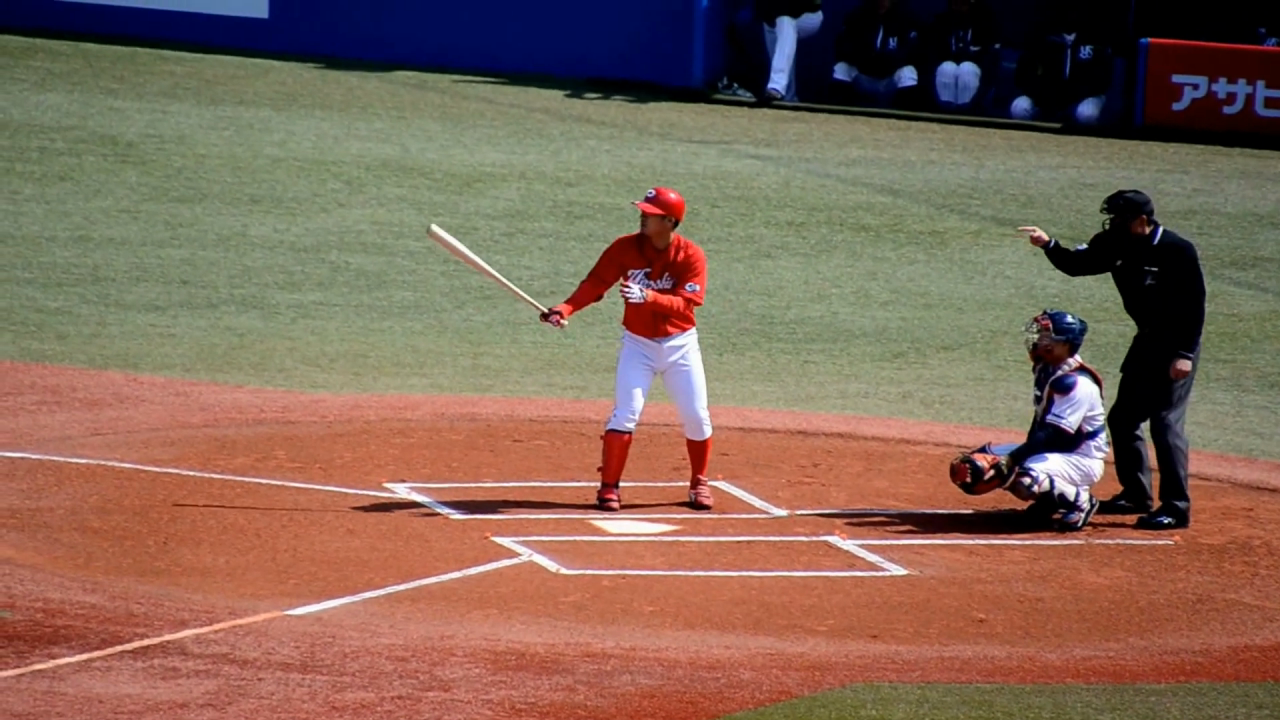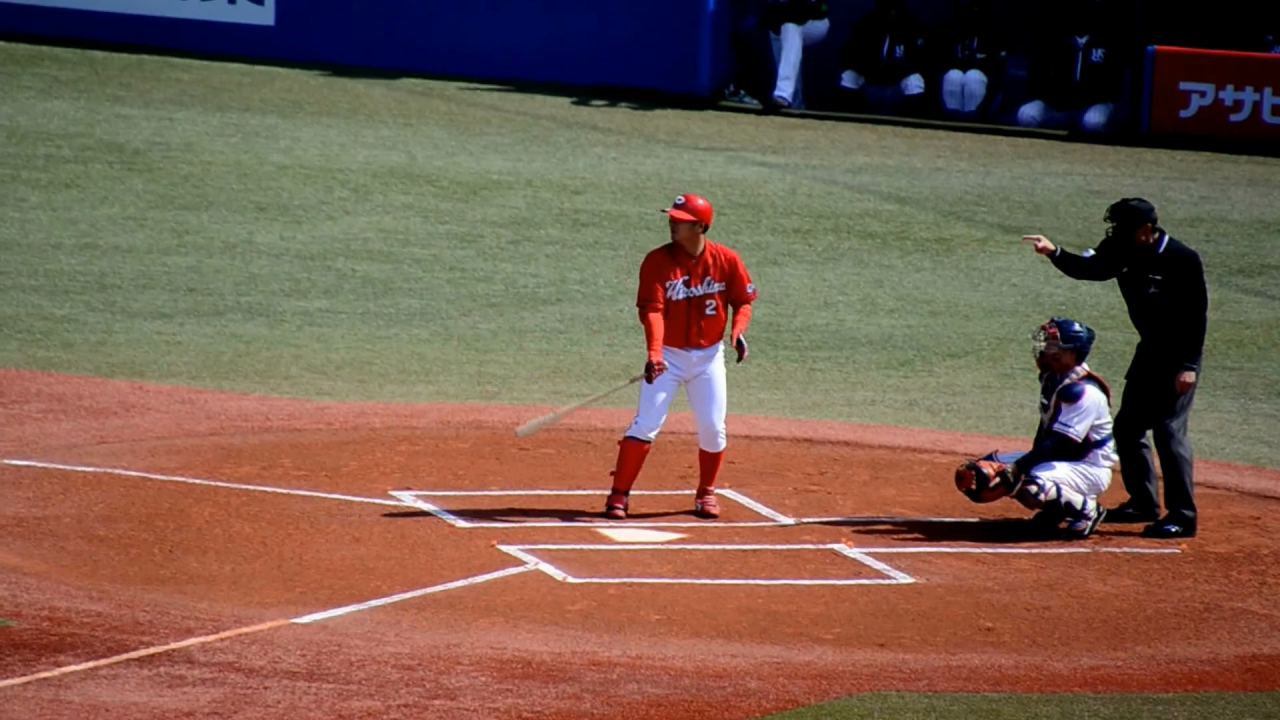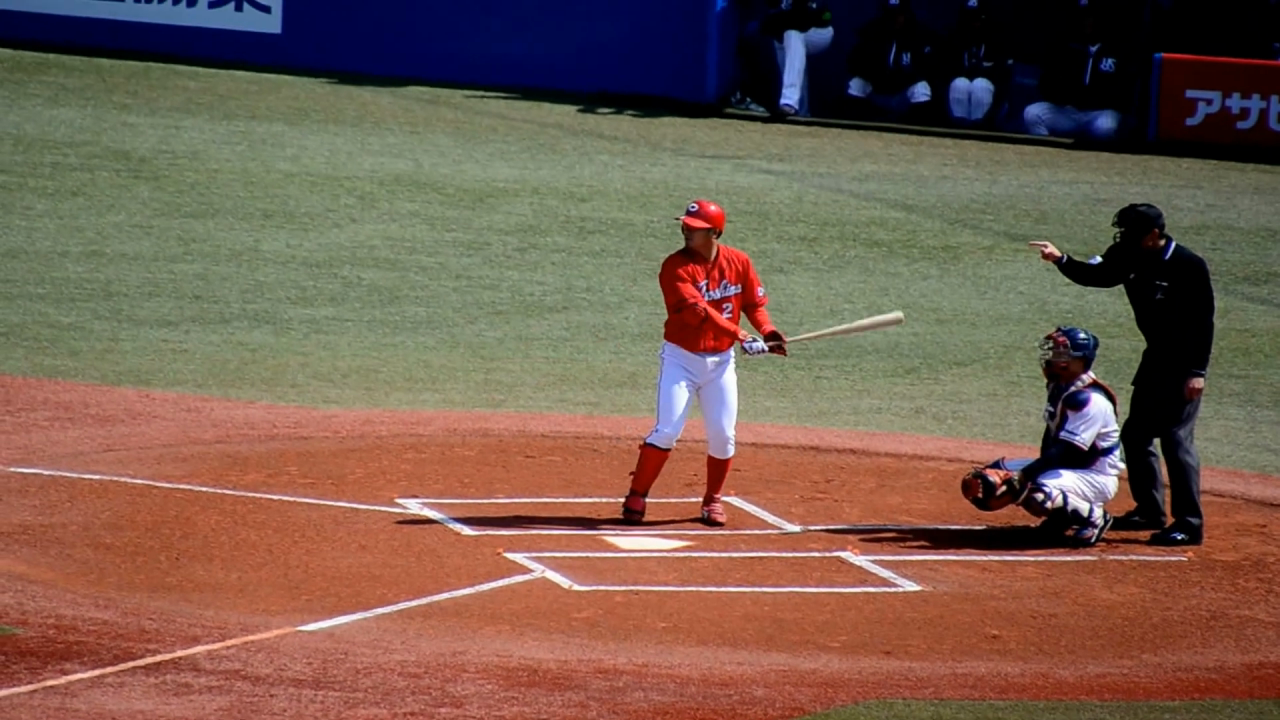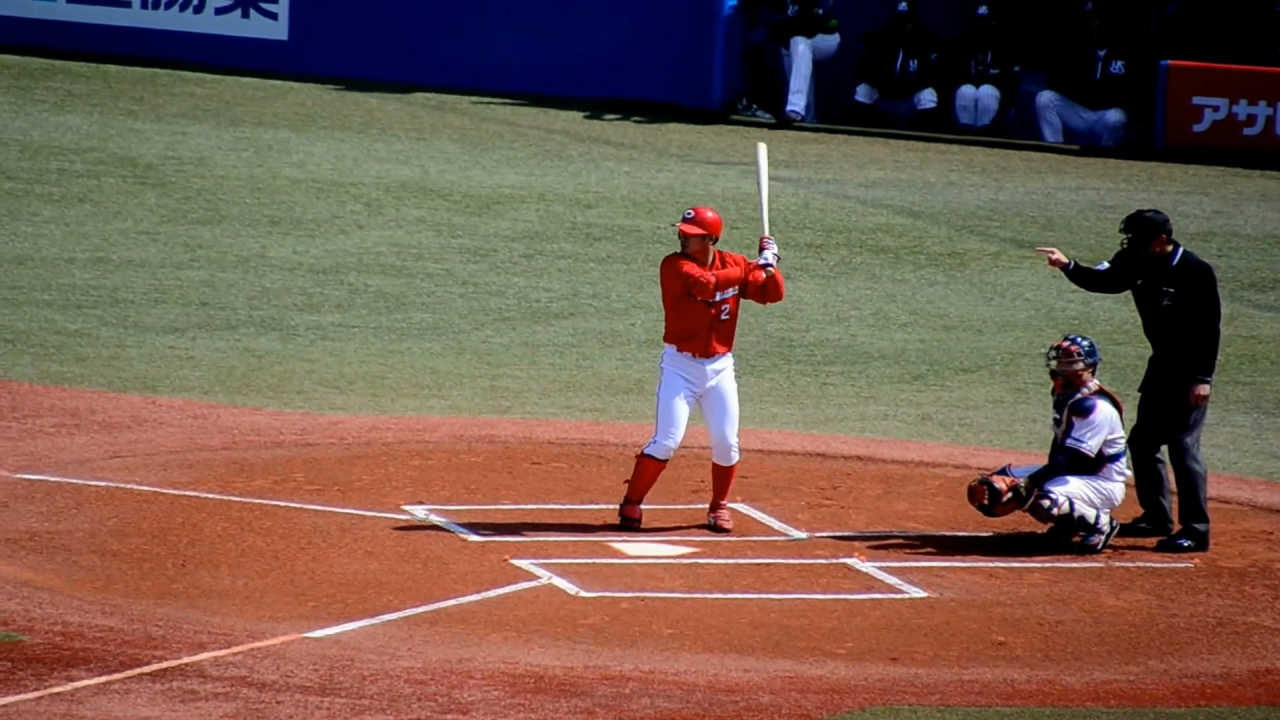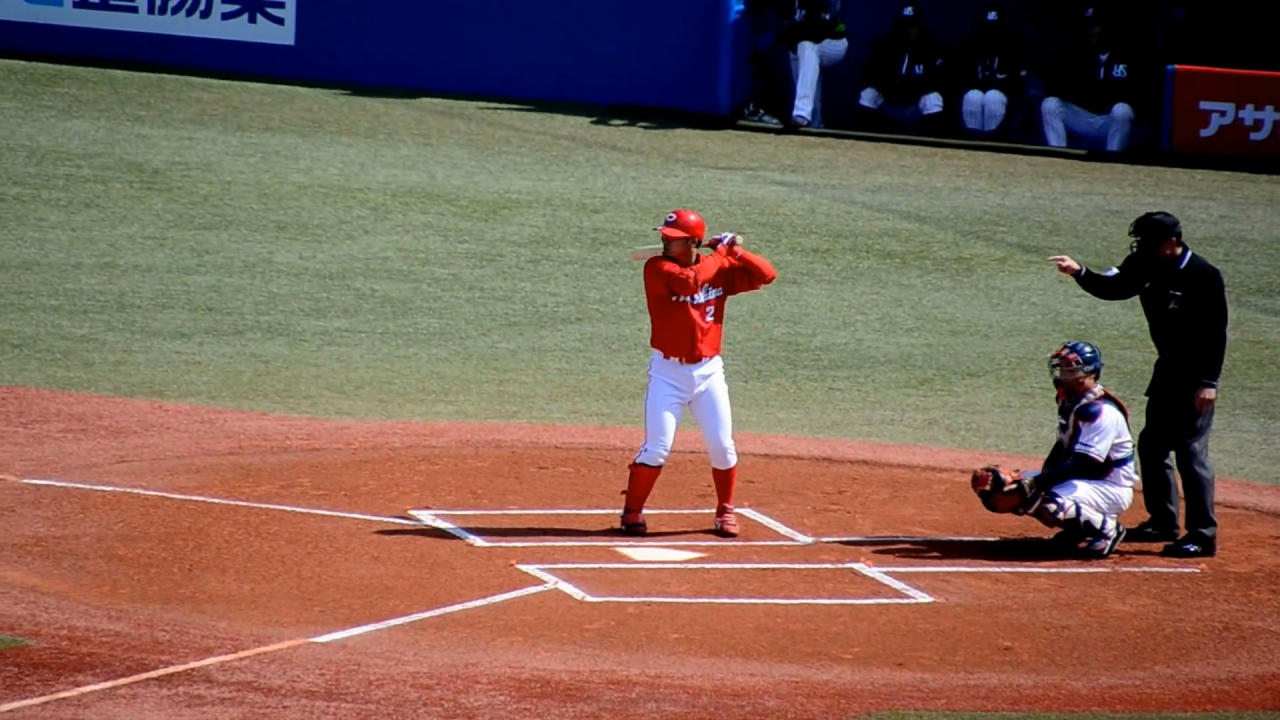
dt=0.3s
person 1, frame 1
left shoulder: (1177, 250)
right shoulder: (1115, 245)
left elbow: (1195, 304)
right elbow: (1078, 264)
left wrist: (1185, 353)
right wrist: (1048, 244)
left hip: (1176, 347)
right hip: (1146, 341)
left knee: (1166, 421)
right knee: (1122, 419)
left ankle: (1176, 507)
right ankle: (1137, 494)
person 1, frame 2
left shoulder: (1182, 260)
right shoulder: (1121, 251)
left elbow: (1196, 315)
right elbow: (1088, 267)
left wrist: (1189, 365)
right wrist: (1054, 252)
left hip: (1178, 356)
right hip: (1149, 350)
left knee: (1169, 429)
right knee: (1127, 427)
left ankle: (1183, 516)
right ankle: (1144, 503)
person 1, frame 3
left shoulder: (1189, 266)
right shoulder: (1129, 257)
left elbow: (1204, 321)
right elbow: (1095, 274)
left wrist: (1198, 371)
right wrist: (1060, 259)
left hip: (1184, 363)
right hip: (1154, 357)
left knee: (1175, 438)
right knee: (1135, 434)
left ankle: (1189, 524)
right ankle: (1150, 510)
person 1, frame 4
left shoulder: (1196, 272)
right shoulder: (1137, 263)
left elbow: (1210, 328)
right elbow: (1102, 280)
left wrist: (1203, 377)
right wrist: (1068, 266)
left hip: (1190, 370)
right hip: (1161, 364)
left knee: (1183, 445)
right knee: (1142, 441)
left ankle: (1196, 530)
right ankle: (1157, 517)
person 1, frame 5
left shoulder: (1204, 276)
right shoulder: (1144, 268)
left elbow: (1217, 332)
right elbow: (1108, 287)
left wrist: (1209, 382)
right wrist: (1079, 273)
left hip: (1195, 375)
right hip: (1167, 369)
left knee: (1190, 450)
right knee: (1152, 446)
left ankle: (1203, 535)
right ankle: (1163, 522)
person 2, frame 1
left shoulder: (691, 255)
right shoulder: (624, 247)
left elbow: (686, 302)
right elbow: (595, 283)
left wrist: (648, 297)
right wrist: (565, 309)
left hip: (681, 344)
right hip: (638, 344)
left knee: (696, 417)
right knee: (626, 415)
left ankle: (699, 483)
right ankle: (609, 486)
person 2, frame 2
left shoulder: (727, 259)
right shoulder: (658, 260)
left elbow: (744, 301)
right elbow: (652, 310)
left wrist: (738, 332)
right wrist: (653, 354)
left hip: (709, 356)
right hip: (668, 355)
left knee: (713, 429)
right knee: (646, 423)
left ankle: (706, 492)
right ankle: (619, 494)
person 2, frame 3
left shoulder: (739, 262)
right shoulder: (676, 266)
left elbow: (756, 304)
right elbow: (695, 311)
left wrist: (767, 331)
right wrist: (741, 336)
left hip: (720, 360)
right hip: (681, 357)
left knee: (722, 435)
right knee: (668, 429)
left ankle: (712, 500)
right ankle: (636, 497)
person 2, frame 4
left shoulder: (735, 263)
right shoulder: (674, 265)
left elbow: (774, 294)
right elbow: (706, 284)
left wrist: (769, 261)
right wrist: (758, 266)
left hip: (720, 366)
right hip: (680, 365)
left knee: (726, 442)
right knee: (667, 441)
left ankle: (719, 507)
right ankle: (631, 503)
person 2, frame 5
left shoulder: (721, 269)
right shoulder: (656, 268)
left elbow: (767, 274)
right elbow: (687, 282)
left wrist: (731, 249)
right wrist: (717, 251)
left hip: (709, 371)
right hip: (668, 371)
left knee: (722, 446)
right knee: (657, 447)
left ankle: (725, 511)
right ankle: (632, 511)
person 3, frame 1
left shoulder: (1075, 383)
right shoulder: (1045, 371)
left elbow: (1051, 435)
left wrist: (1011, 460)
right wrist: (1025, 453)
left hip: (1081, 460)
right hip: (1050, 451)
left knee: (1024, 478)
right knee: (982, 459)
left ankle: (1079, 501)
right ankle: (1050, 499)
person 3, frame 2
left shoulder: (1083, 391)
right shoulder: (1053, 379)
left elbow: (1058, 444)
left wrist: (1016, 467)
right wrist: (1029, 462)
left hip: (1088, 469)
right hip: (1056, 459)
left knee: (1031, 485)
right knee: (989, 467)
left ankle: (1086, 509)
right ankle: (1055, 507)
person 3, frame 3
left shoulder: (1089, 399)
right shoulder: (1059, 387)
left elbow: (1064, 452)
left wrist: (1021, 476)
right wrist: (1040, 469)
left hip: (1095, 476)
right hip: (1063, 466)
left knee: (1036, 493)
right knee: (994, 476)
left ankle: (1092, 516)
right ankle: (1062, 513)
person 3, frame 4
left shoulder: (1095, 406)
right shoulder: (1064, 394)
left elbow: (1071, 459)
left wrist: (1028, 483)
right wrist: (1047, 477)
left hip: (1102, 483)
right hip: (1070, 473)
left knee: (1043, 500)
right knee: (1002, 481)
left ankle: (1100, 523)
right ankle: (1069, 520)
person 3, frame 5
left shoulder: (1100, 411)
right shoulder: (1069, 401)
left elbow: (1080, 465)
right elbow: (1062, 449)
left wrist: (1034, 483)
left hip: (1110, 488)
right hip: (1079, 479)
left knee: (1048, 502)
left ankle: (1105, 528)
right ankle: (1082, 526)
